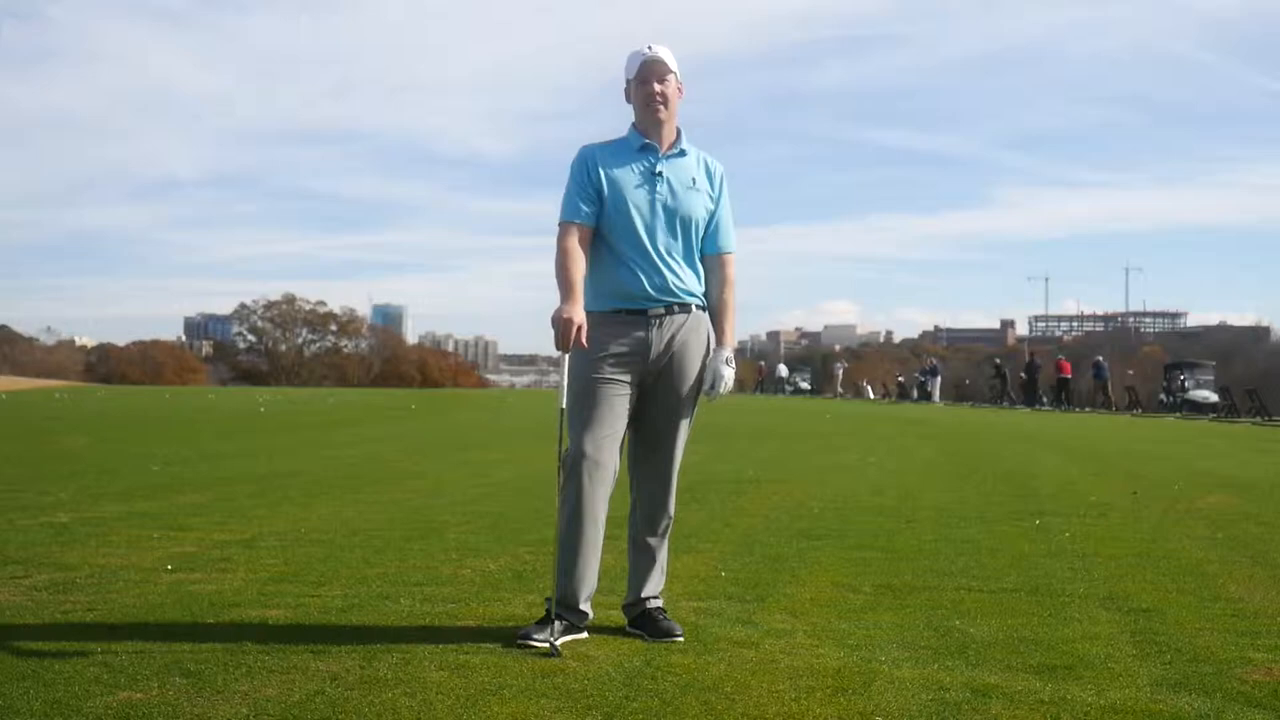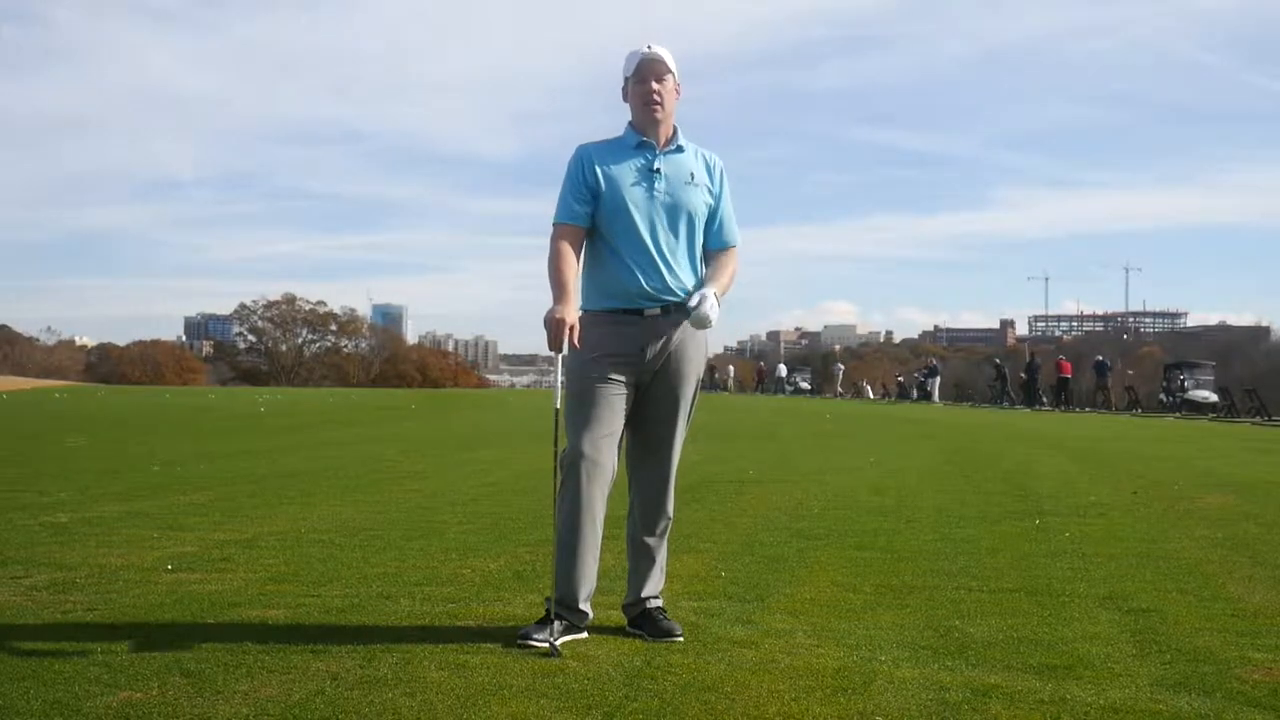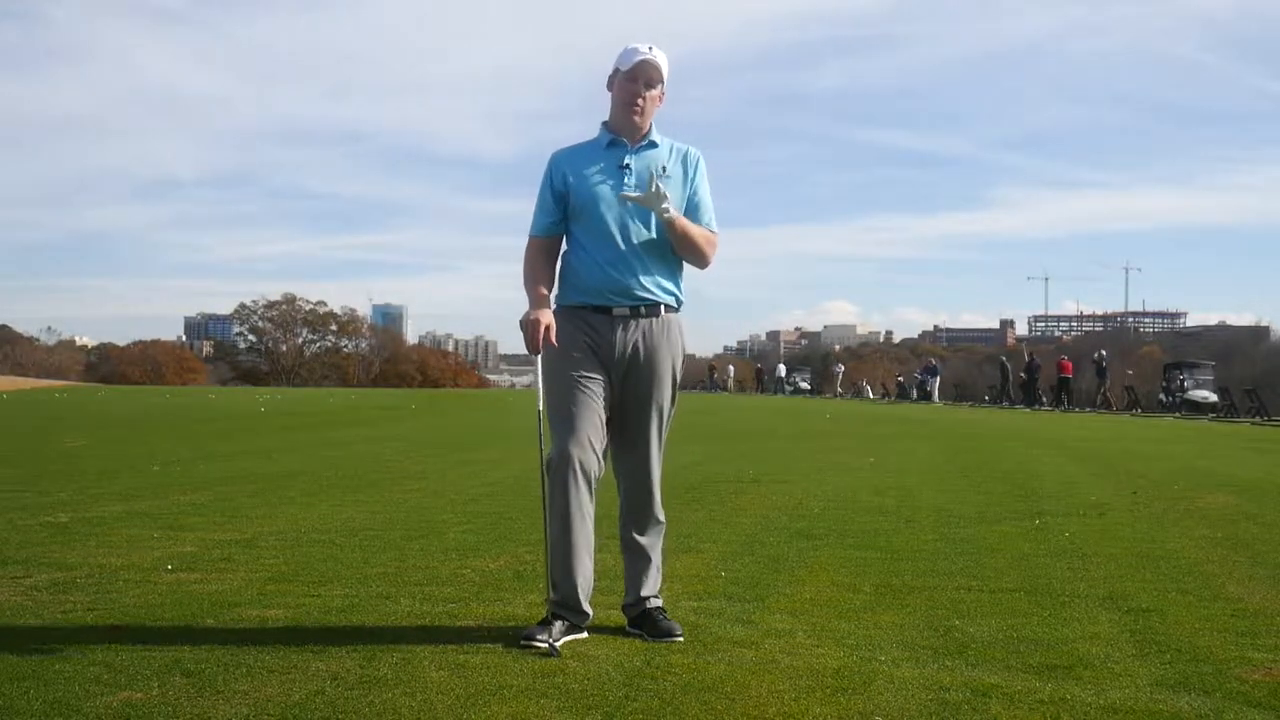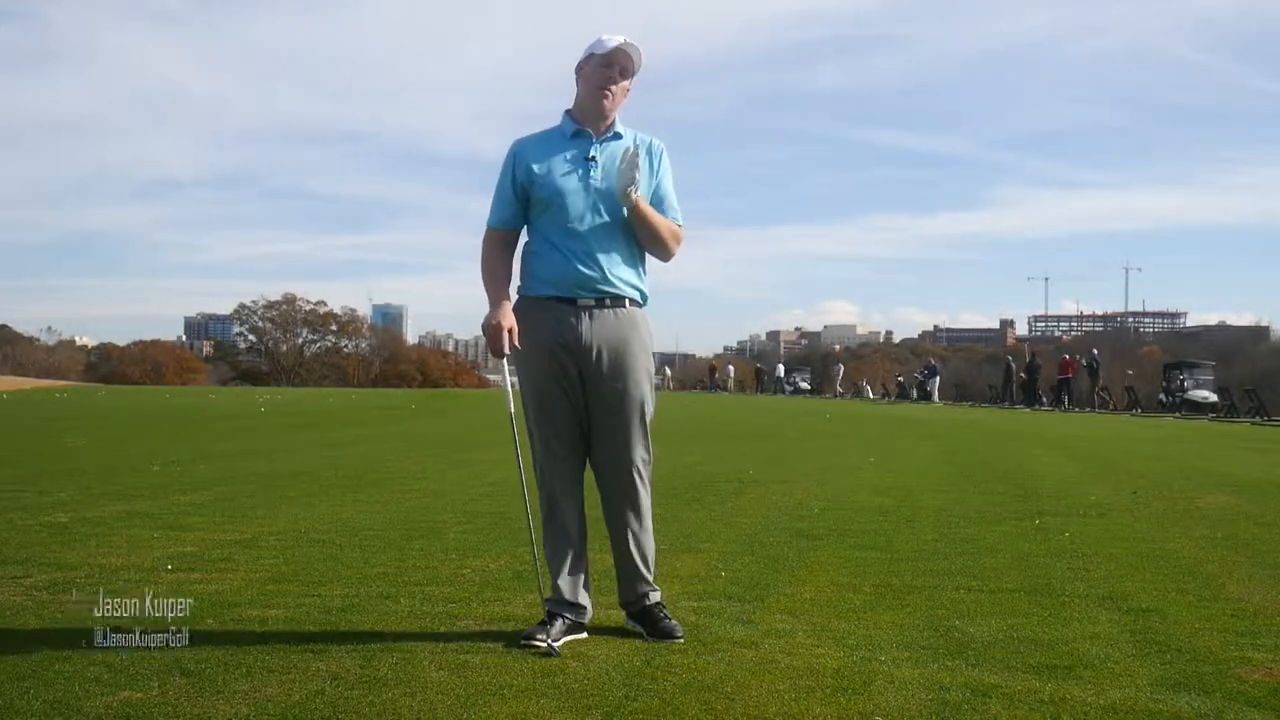
dt=0.7s
person 1, frame 1
left shoulder: (709, 171)
right shoulder: (595, 160)
left elbow: (720, 265)
right elbow: (572, 237)
left wrist: (724, 347)
right wrist: (571, 301)
left hip: (683, 331)
right hip: (609, 331)
left knee: (658, 477)
right knee: (588, 462)
left ankle: (645, 601)
right ankle: (570, 607)
person 1, frame 2
left shoulder: (708, 168)
right shoulder: (591, 159)
left elbow: (726, 254)
right elbow: (567, 237)
left wrist: (713, 292)
right wrist: (564, 301)
left hip: (678, 333)
right hip: (605, 330)
left knee: (657, 474)
right knee: (585, 462)
left ankle: (645, 601)
right ankle: (569, 607)
person 1, frame 3
left shoulder: (685, 161)
right shoulder: (565, 162)
left elbow: (705, 254)
right elbow: (542, 245)
left wrist: (668, 215)
right wrist: (539, 302)
left hip: (655, 328)
right hip: (580, 327)
left knee: (643, 472)
right knee: (571, 462)
left ankle: (644, 600)
right ankle: (568, 607)
person 1, frame 4
left shoulder: (648, 153)
right shoulder: (528, 152)
left elbow: (668, 247)
right elbow: (499, 237)
left wrist: (633, 198)
right wrist: (500, 303)
left hip: (621, 321)
right hip: (545, 320)
left knee: (627, 464)
right knee: (558, 470)
left ankle: (641, 595)
right ankle: (567, 605)
